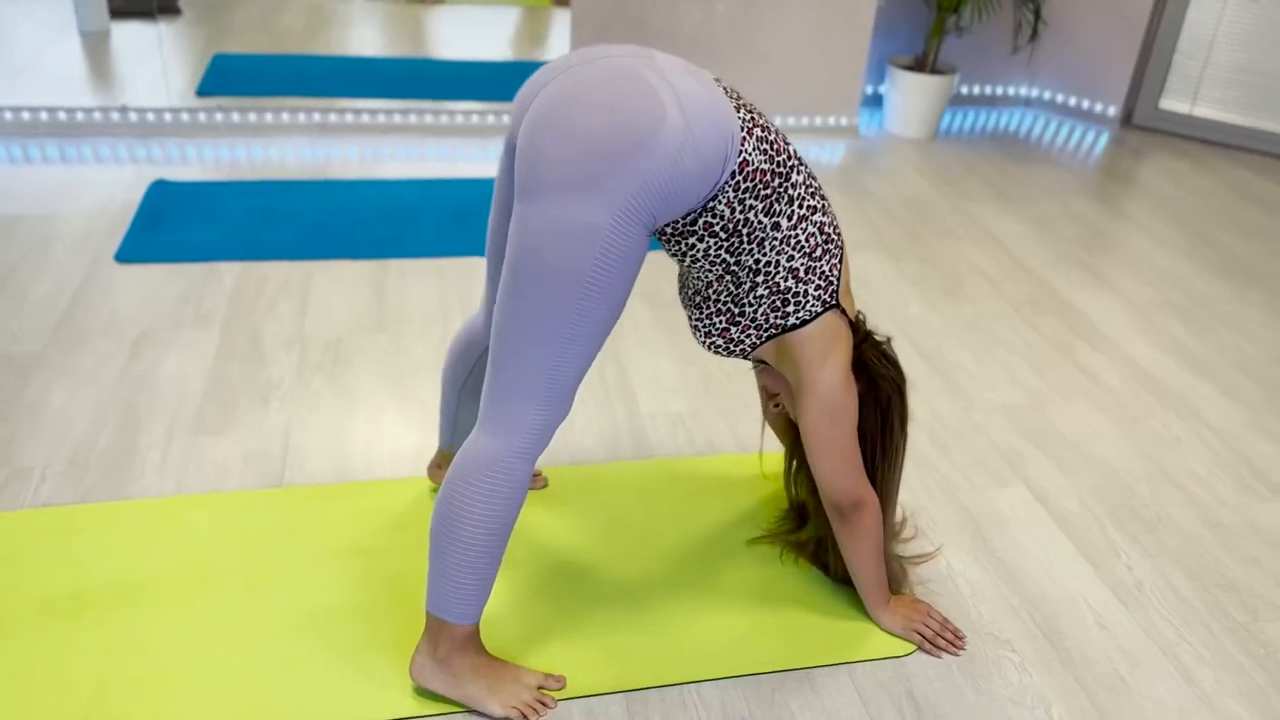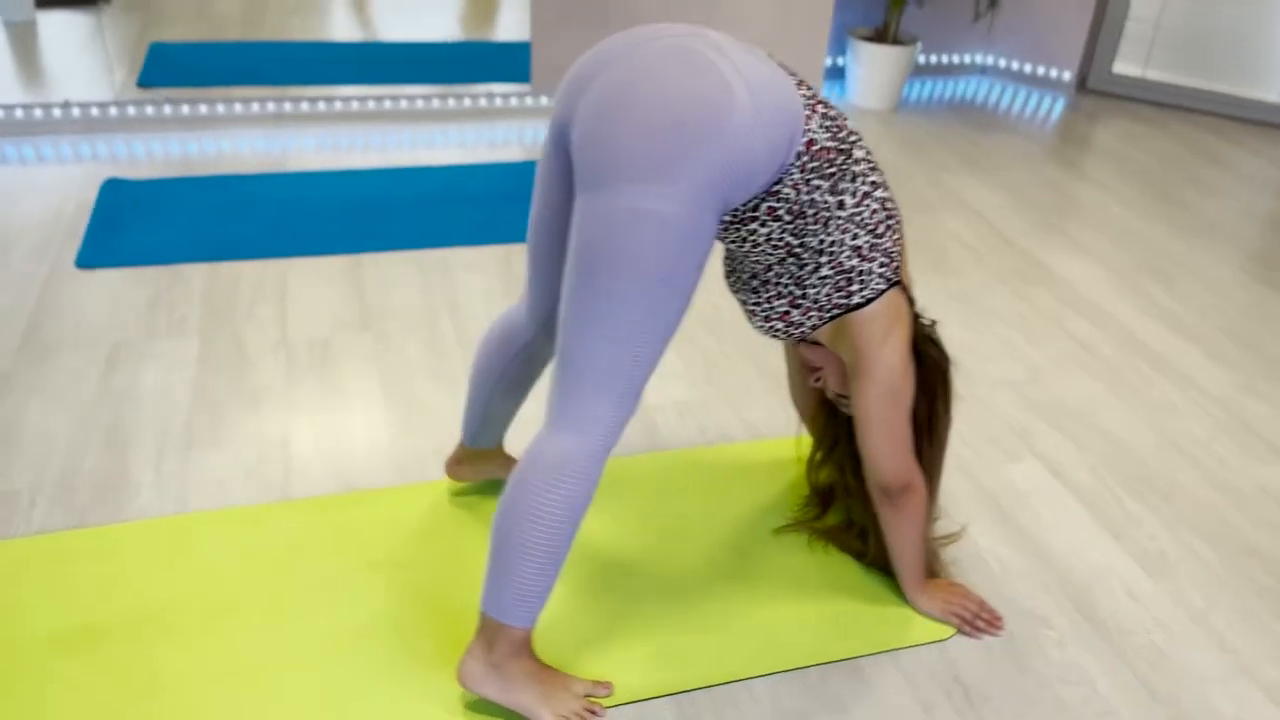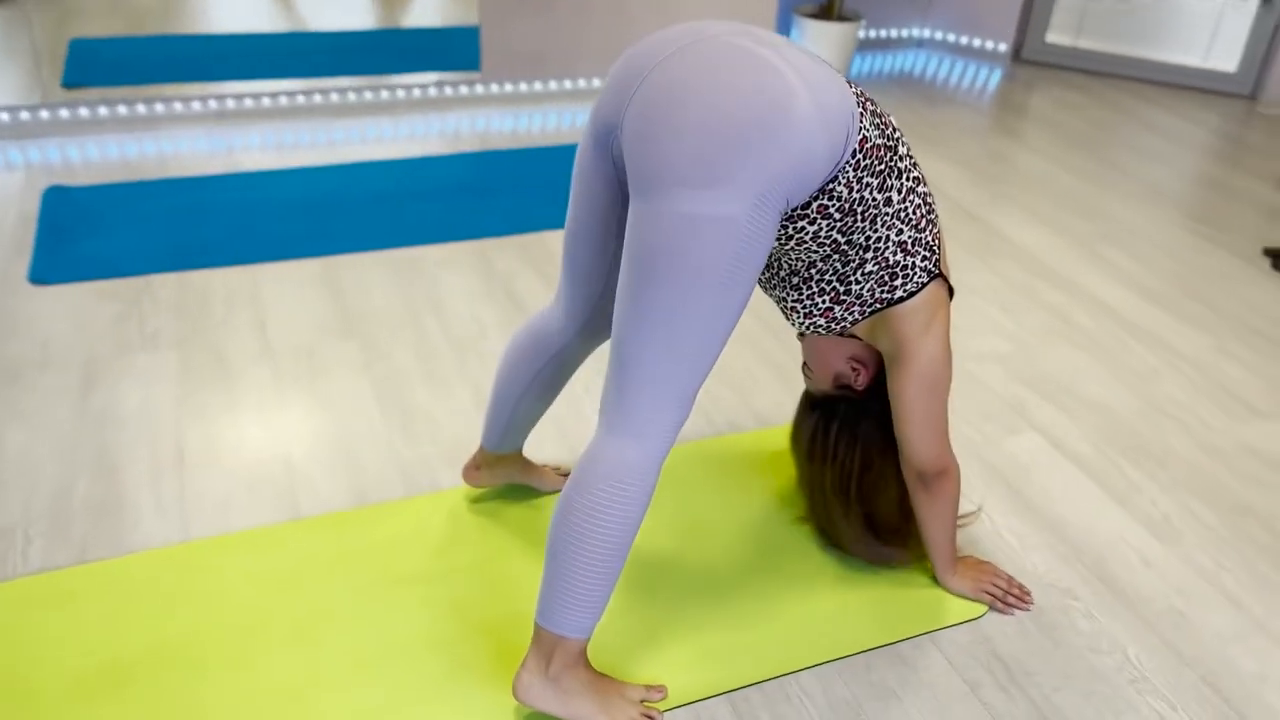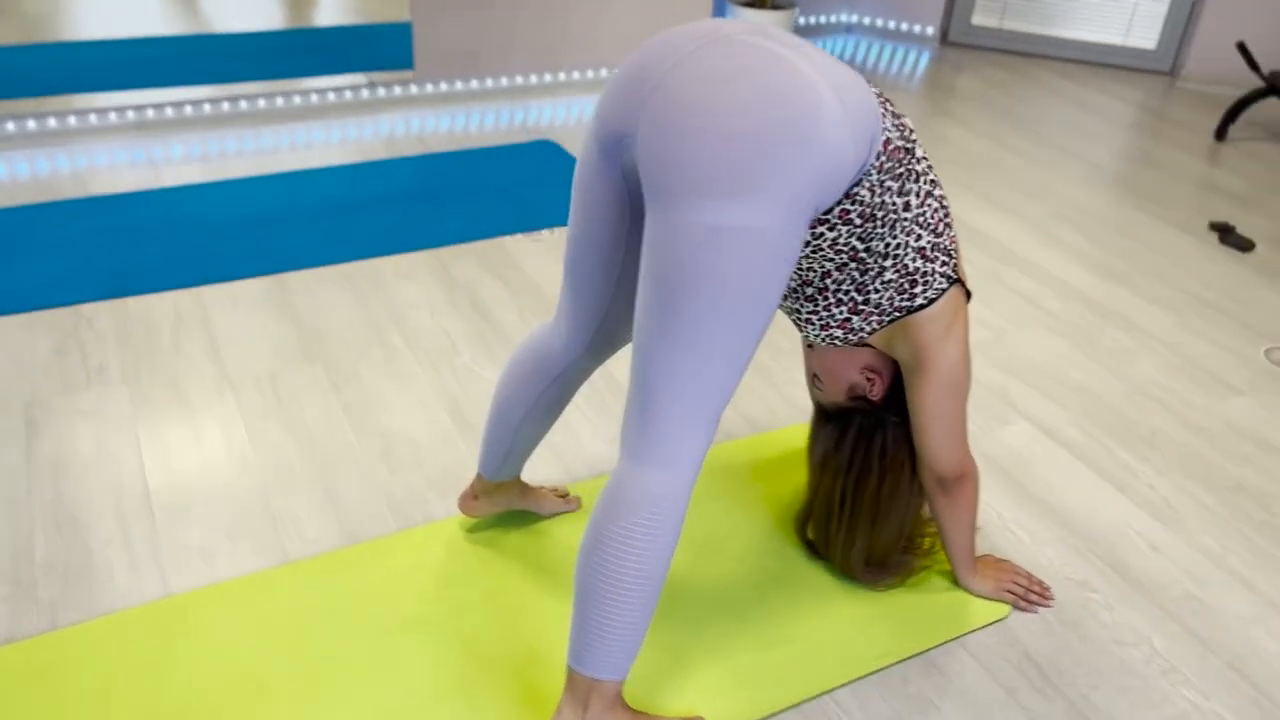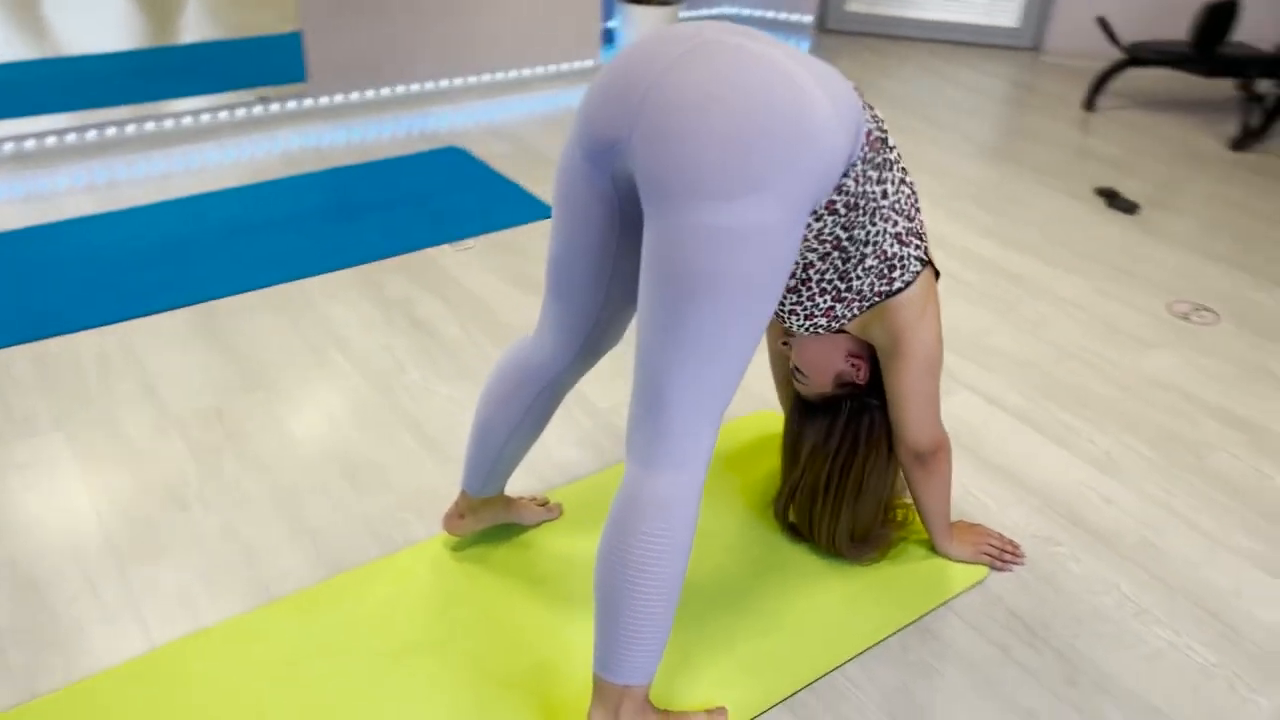
dt=0.4s
person 1, frame 1
left shoulder: (807, 307)
right shoulder: (821, 347)
right elbow: (850, 497)
left wrist: (803, 467)
right wrist: (882, 603)
right hip: (621, 148)
left knee: (505, 323)
right knee: (523, 417)
left ankle: (456, 457)
right ankle: (446, 651)
person 1, frame 2
left shoulder: (839, 289)
right shoulder: (877, 323)
left elbow: (802, 359)
right elbow: (896, 480)
left wrist: (828, 450)
right wrist: (919, 586)
right hip: (680, 135)
left knee: (545, 316)
right knee: (589, 419)
left ankle: (476, 453)
right ankle: (499, 657)
person 1, frame 3
right shoulder: (911, 312)
right elbow: (930, 465)
left wrist: (835, 442)
right wrist: (948, 567)
right hip: (730, 137)
left knee: (579, 317)
right knee: (641, 426)
left ankle: (494, 457)
person 1, frame 4
right shoulder: (928, 321)
left elbow: (817, 325)
right elbow: (949, 470)
right hip: (751, 140)
left knee: (581, 334)
right knee: (665, 451)
left ankle: (492, 485)
person 1, frame 5
right shoulder: (900, 304)
left elbow: (777, 326)
right elbow: (923, 445)
left wrist: (811, 454)
right wrist: (944, 534)
right hip: (742, 142)
left knee: (562, 343)
right knee: (671, 454)
left ankle: (475, 502)
